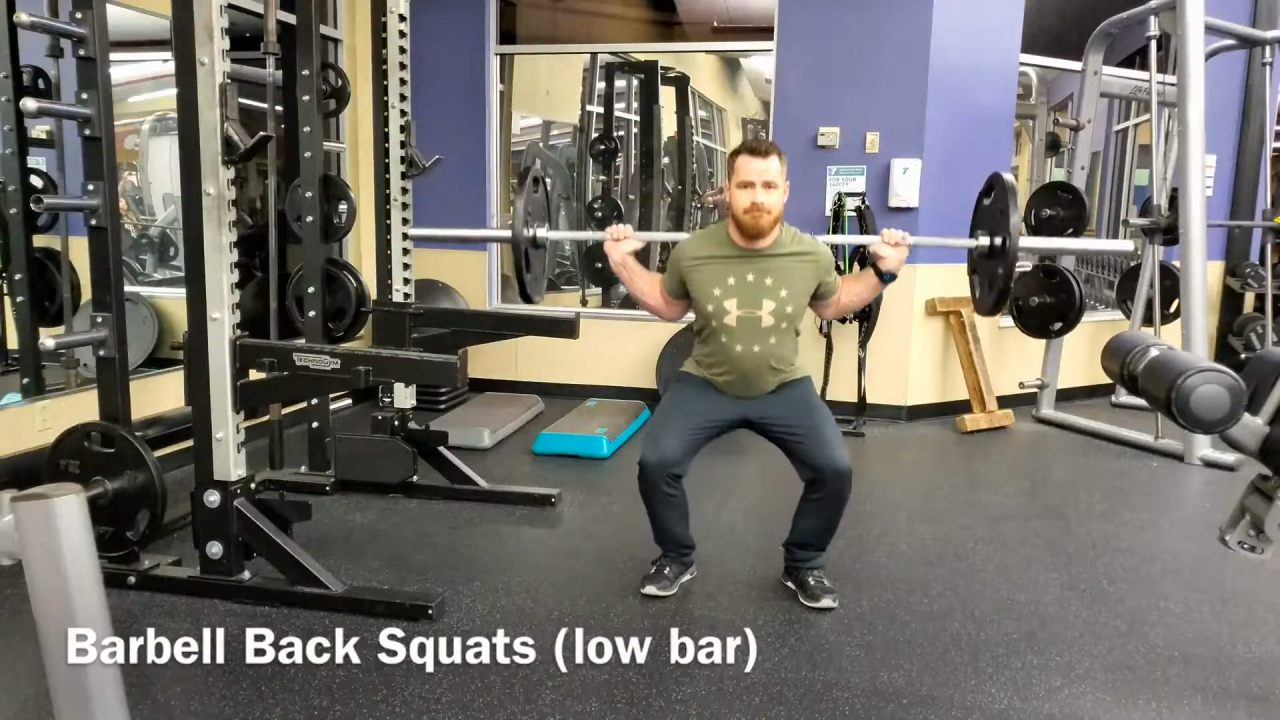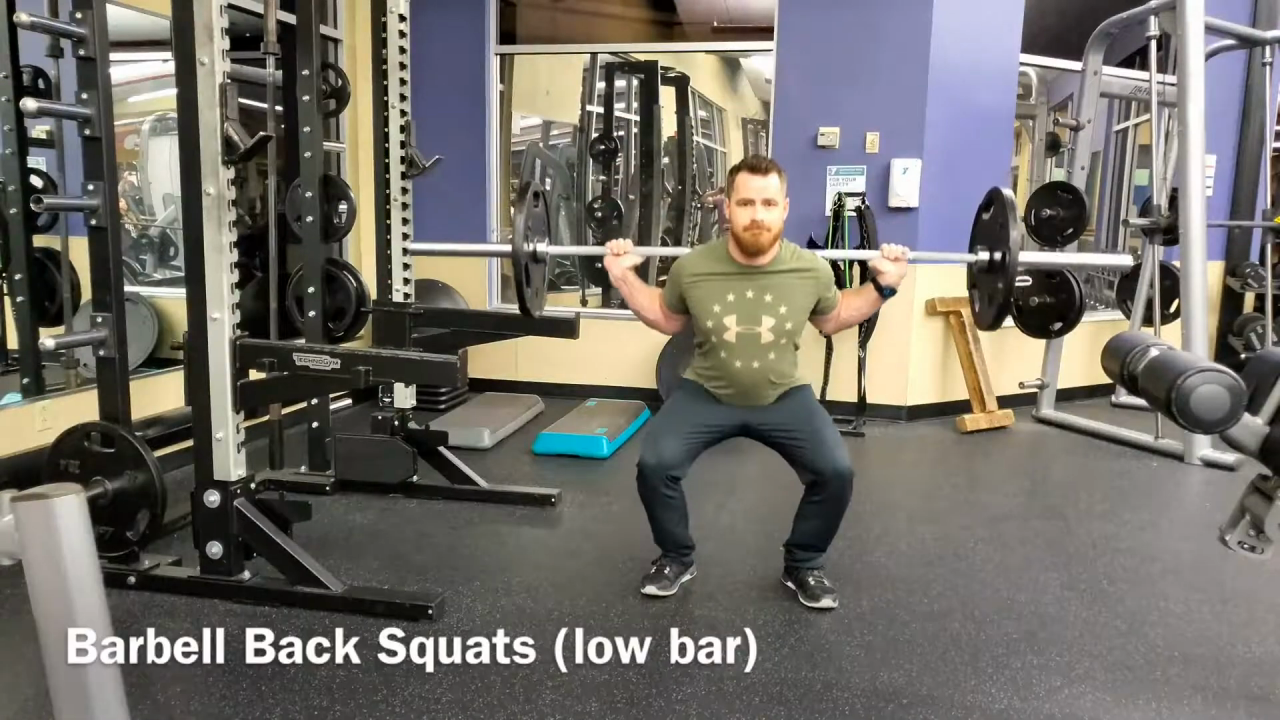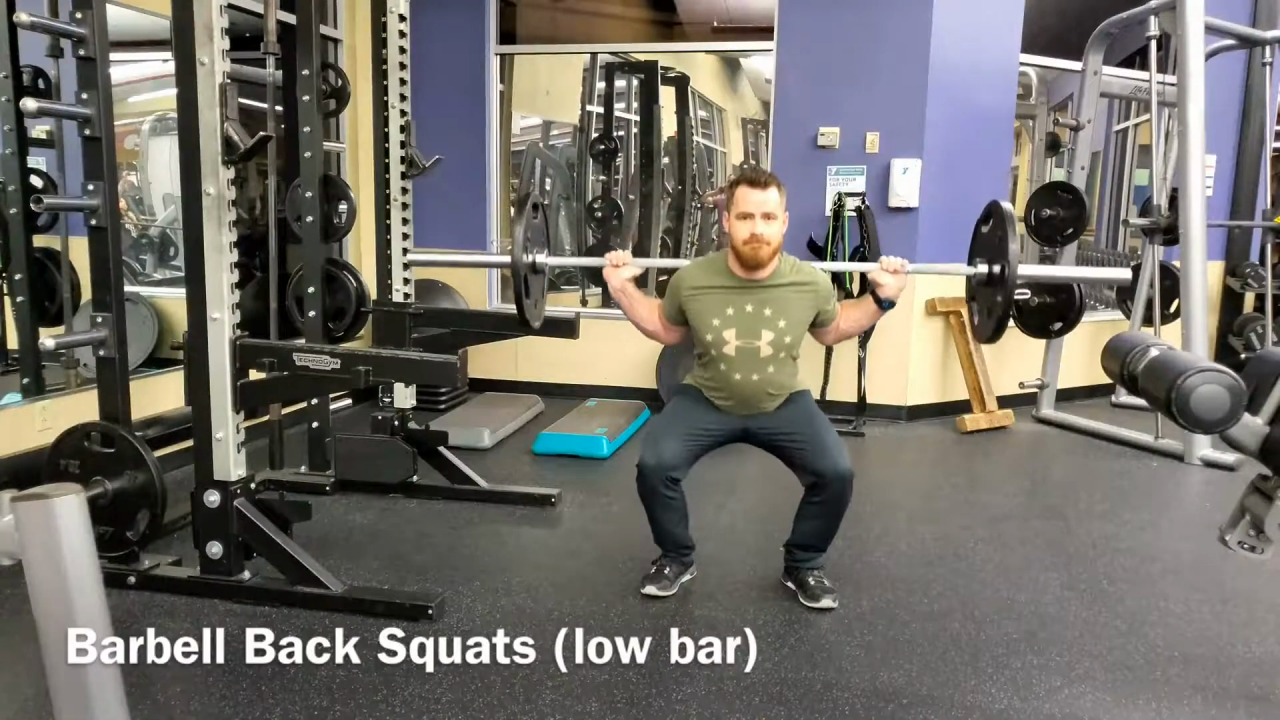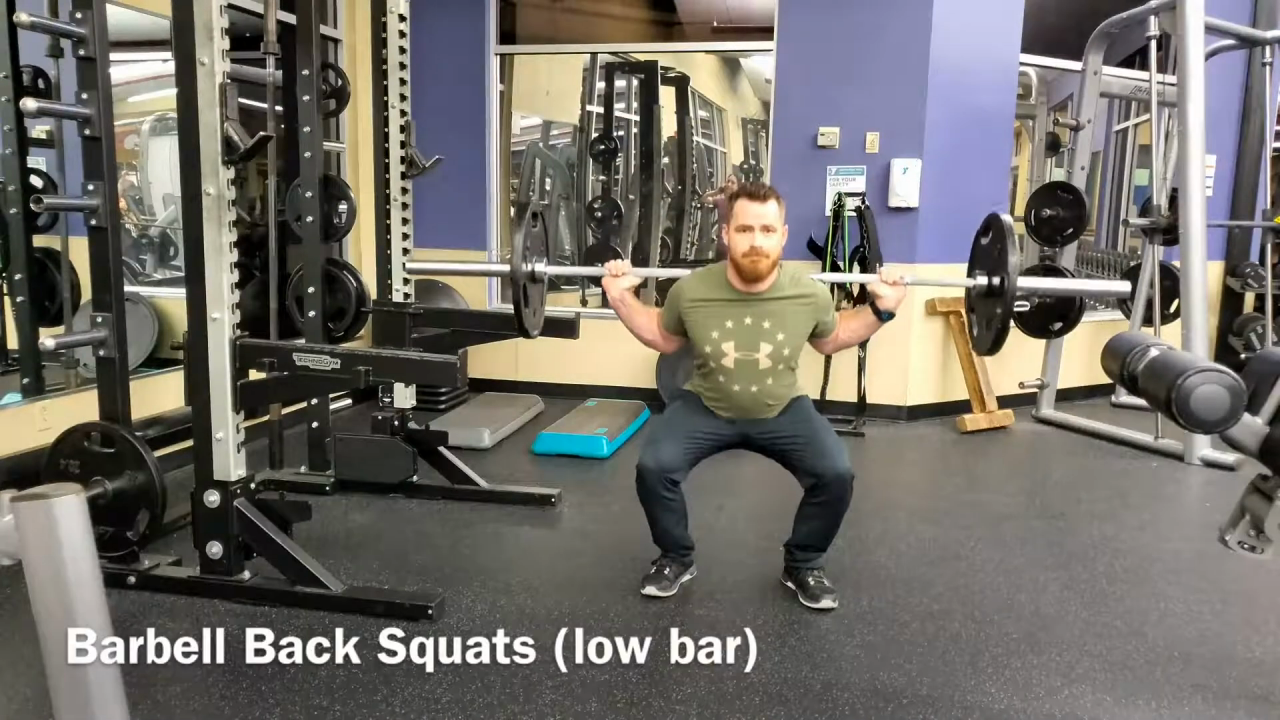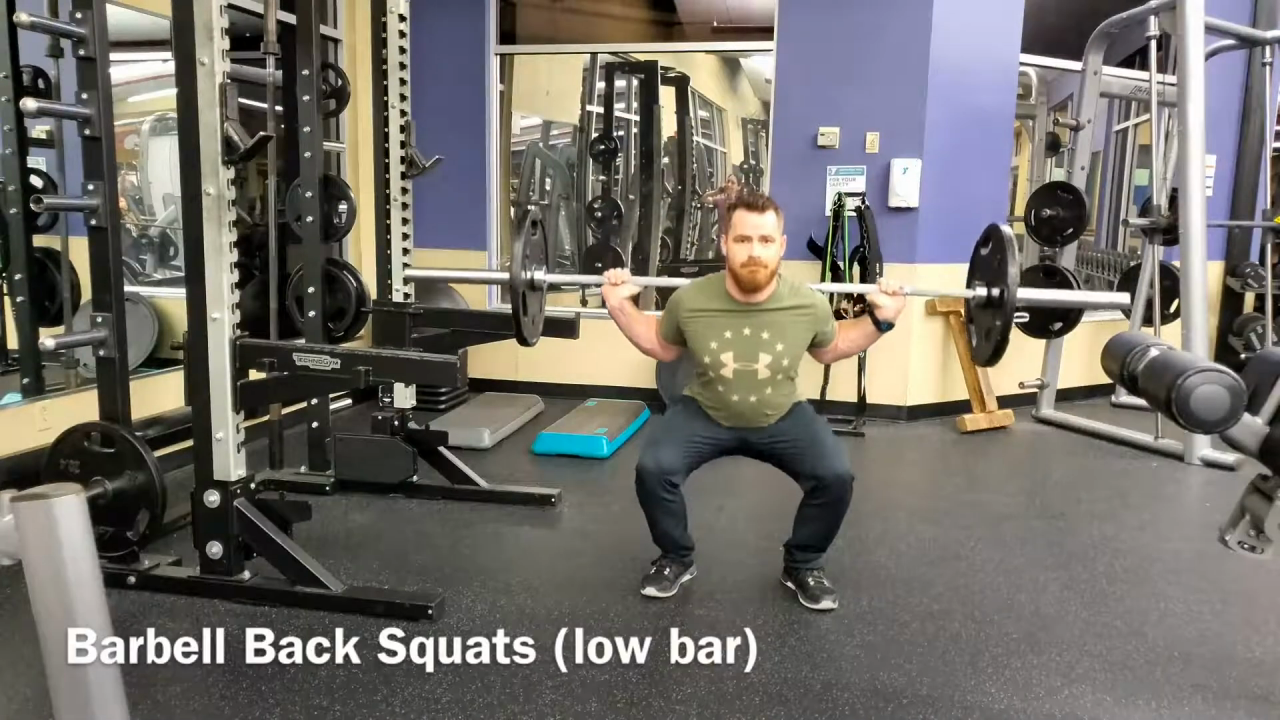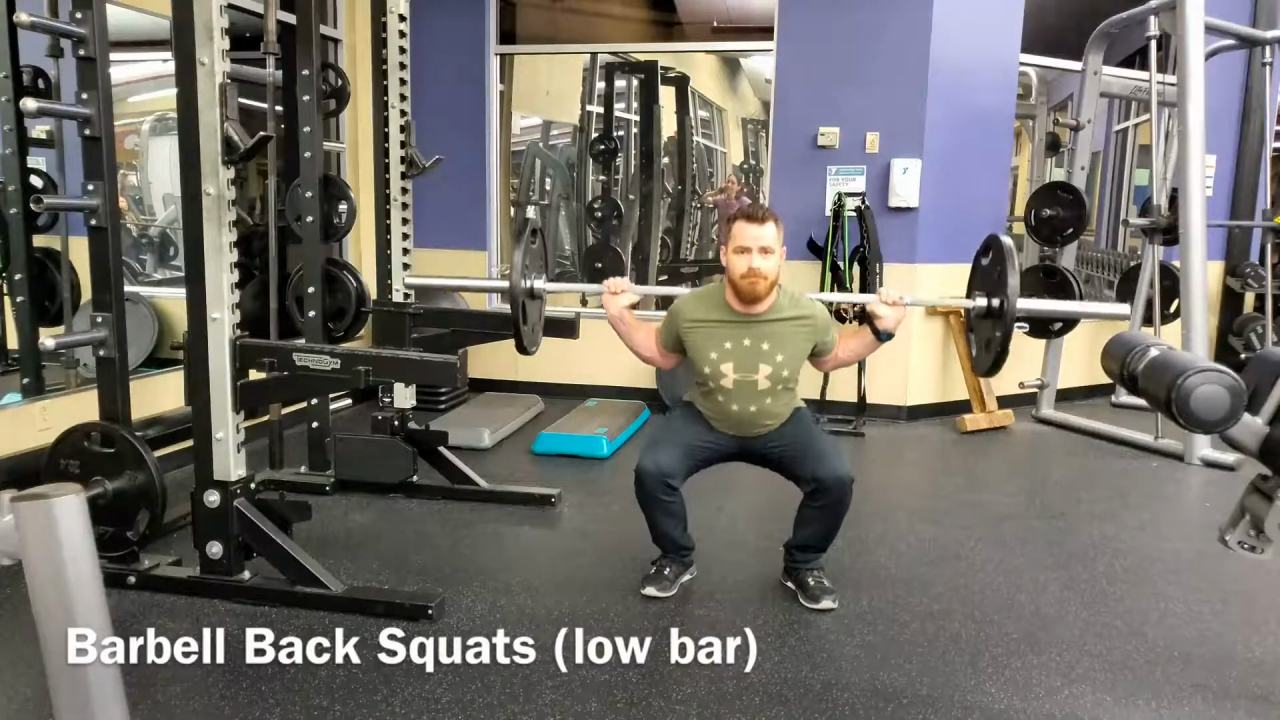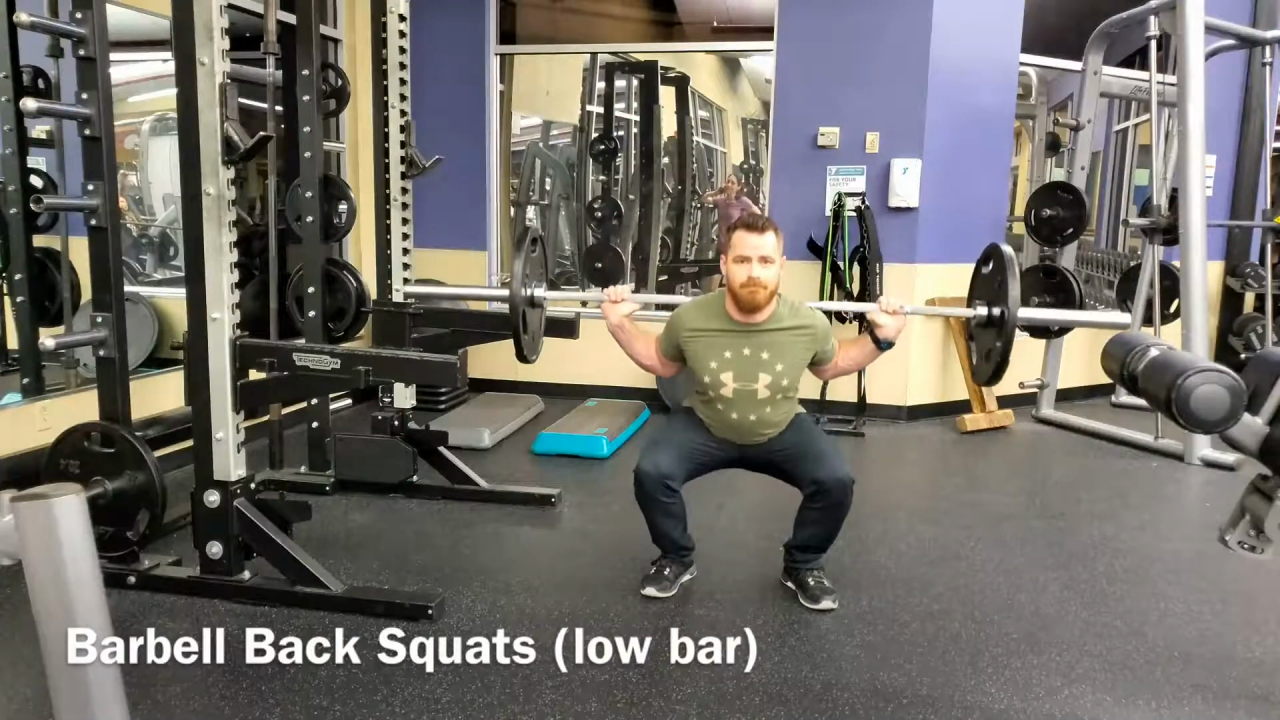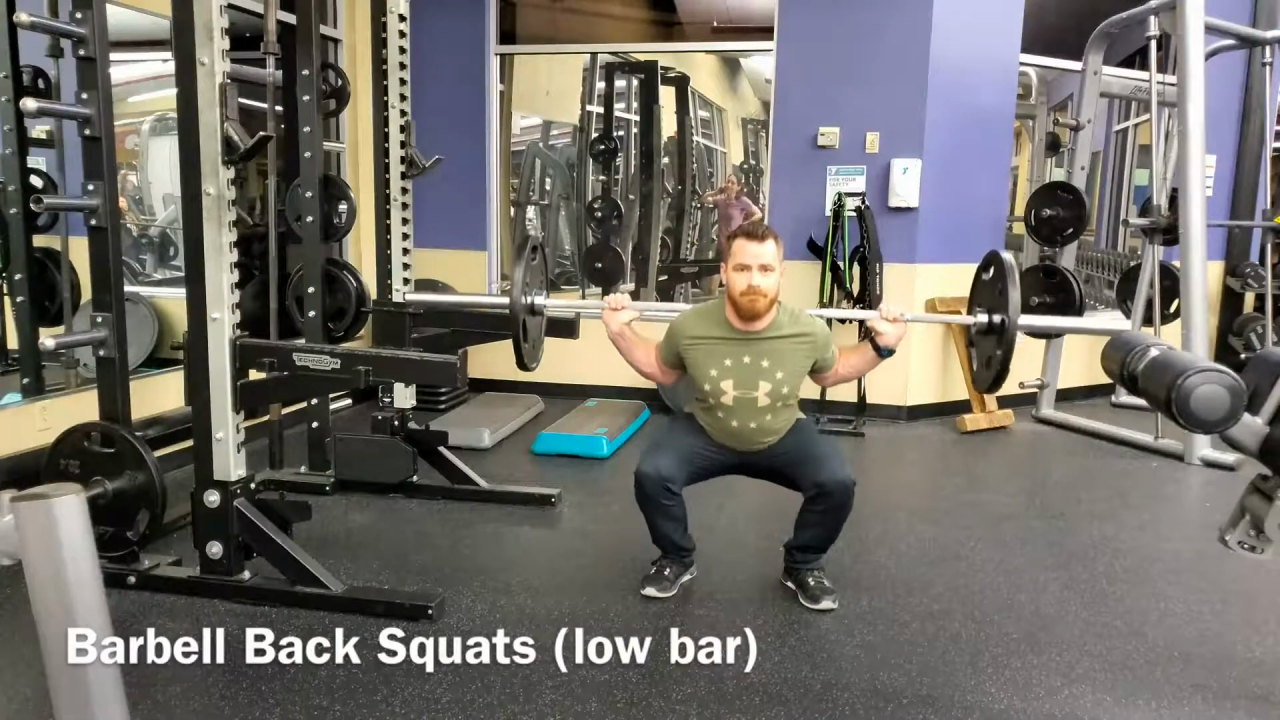
dt=0.1s
person 1, frame 1
left shoulder: (812, 255)
right shoulder: (692, 253)
left elbow: (833, 305)
right elbow: (669, 306)
left wrist: (882, 272)
right wrist: (624, 263)
left hip: (783, 387)
right hip: (706, 385)
left knee: (834, 469)
right knee: (656, 462)
left ankle: (803, 565)
right ankle: (676, 558)
person 1, frame 2
left shoulder: (811, 270)
right shoulder: (692, 268)
left elbow: (832, 319)
right elbow: (668, 319)
left wrist: (881, 287)
right wrist: (624, 278)
left hip: (783, 396)
right hip: (706, 393)
left knee: (836, 472)
right knee: (654, 464)
left ankle: (803, 565)
right ankle: (676, 558)
person 1, frame 3
left shoulder: (811, 283)
right shoulder: (691, 280)
left elbow: (832, 329)
right elbow: (666, 330)
left wrist: (881, 298)
right wrist: (622, 289)
left hip: (783, 404)
right hip: (705, 400)
left knee: (836, 473)
right knee: (654, 465)
left ankle: (803, 565)
right ankle: (677, 559)
person 1, frame 4
left shoulder: (810, 294)
right shoulder: (691, 291)
left elbow: (831, 339)
right elbow: (665, 338)
left wrist: (879, 310)
right wrist: (621, 299)
left hip: (782, 410)
right hip: (705, 407)
left knee: (836, 475)
right knee: (654, 467)
left ankle: (803, 565)
right ankle: (676, 558)
person 1, frame 5
left shoulder: (809, 305)
right shoulder: (689, 301)
left elbow: (831, 348)
right elbow: (663, 347)
left wrist: (879, 320)
right wrist: (620, 307)
left hip: (782, 418)
right hip: (704, 415)
left knee: (836, 476)
right knee: (653, 469)
left ankle: (802, 566)
right ankle: (676, 559)
person 1, frame 6
left shoulder: (809, 315)
right shoulder: (689, 310)
left elbow: (830, 356)
right elbow: (663, 354)
left wrist: (878, 330)
right wrist: (620, 316)
left hip: (782, 424)
right hip: (704, 420)
left knee: (835, 478)
right knee: (652, 471)
left ankle: (802, 566)
right ankle: (676, 559)
person 1, frame 7
left shoulder: (809, 325)
right shoulder: (689, 319)
left elbow: (831, 365)
right elbow: (662, 362)
left wrist: (880, 338)
right wrist: (619, 324)
left hip: (782, 432)
right hip: (704, 428)
left knee: (836, 481)
right knee: (652, 472)
left ankle: (802, 566)
right ankle: (676, 559)
person 1, frame 8
left shoulder: (809, 332)
right shoulder: (689, 327)
left elbow: (830, 373)
right elbow: (663, 370)
left wrist: (880, 345)
right wrist: (620, 332)
left hip: (782, 438)
right hip: (704, 434)
left knee: (837, 483)
right knee: (652, 475)
left ankle: (802, 566)
right ankle: (676, 559)
